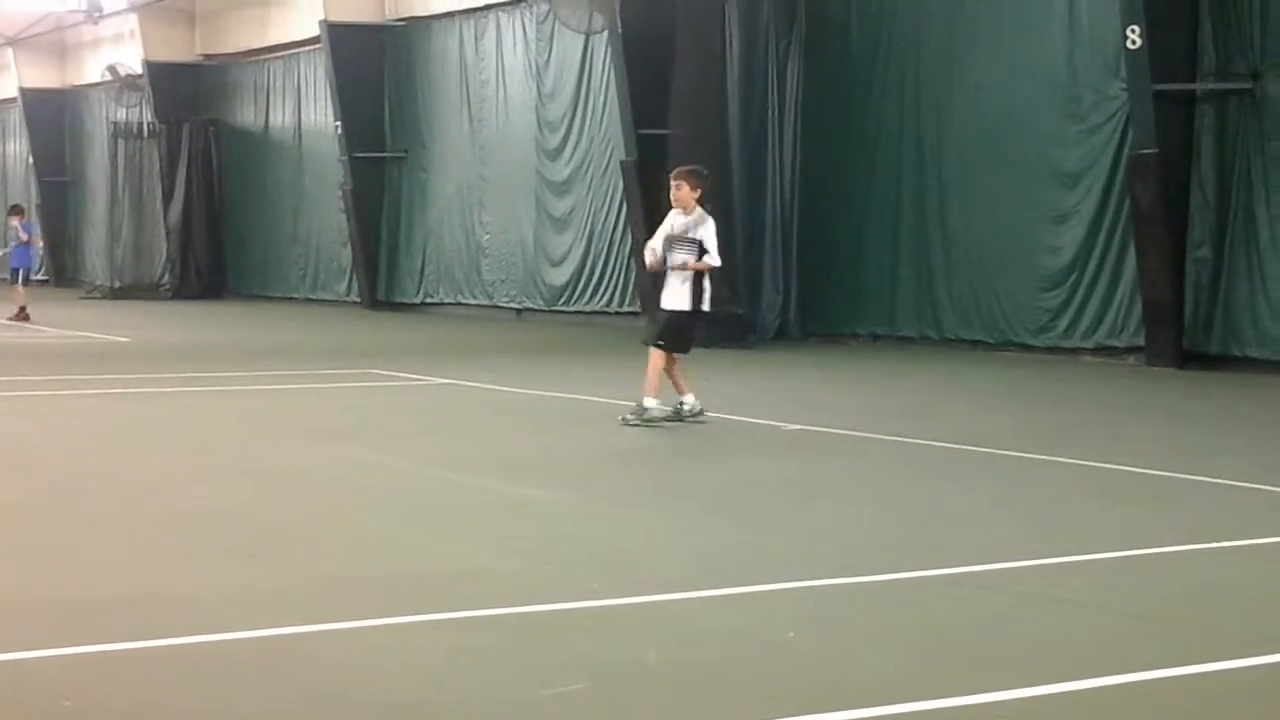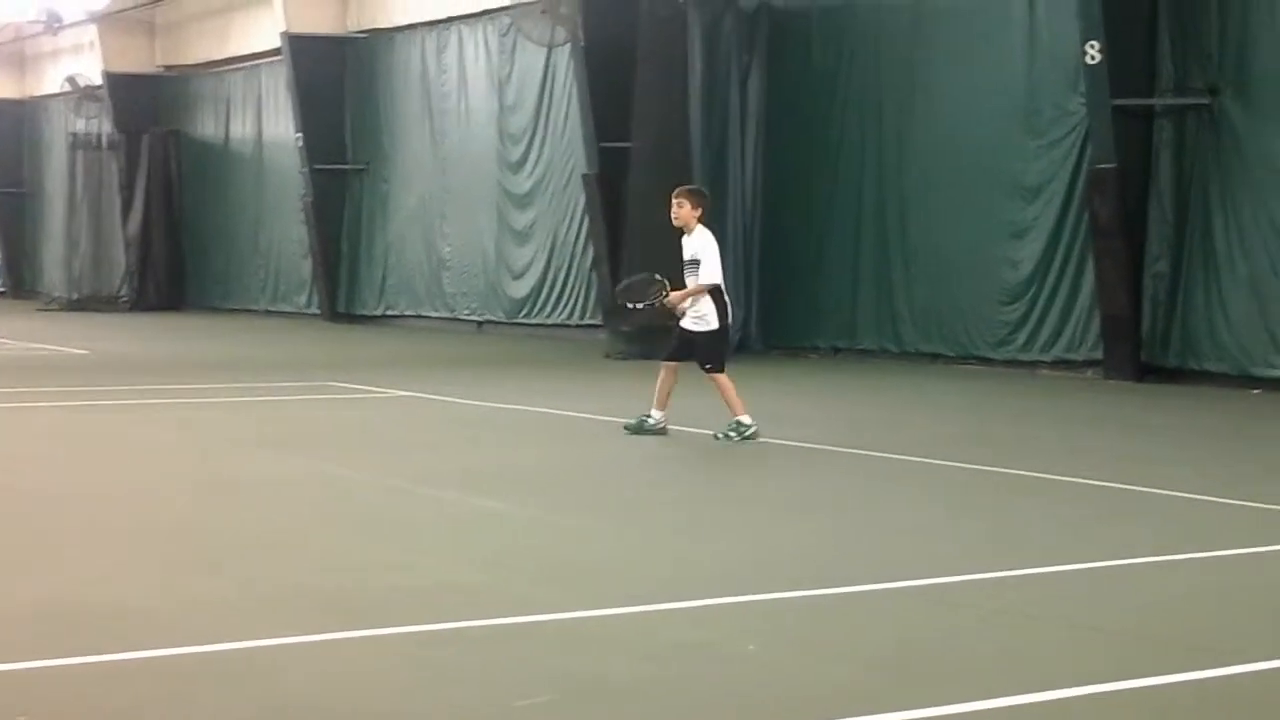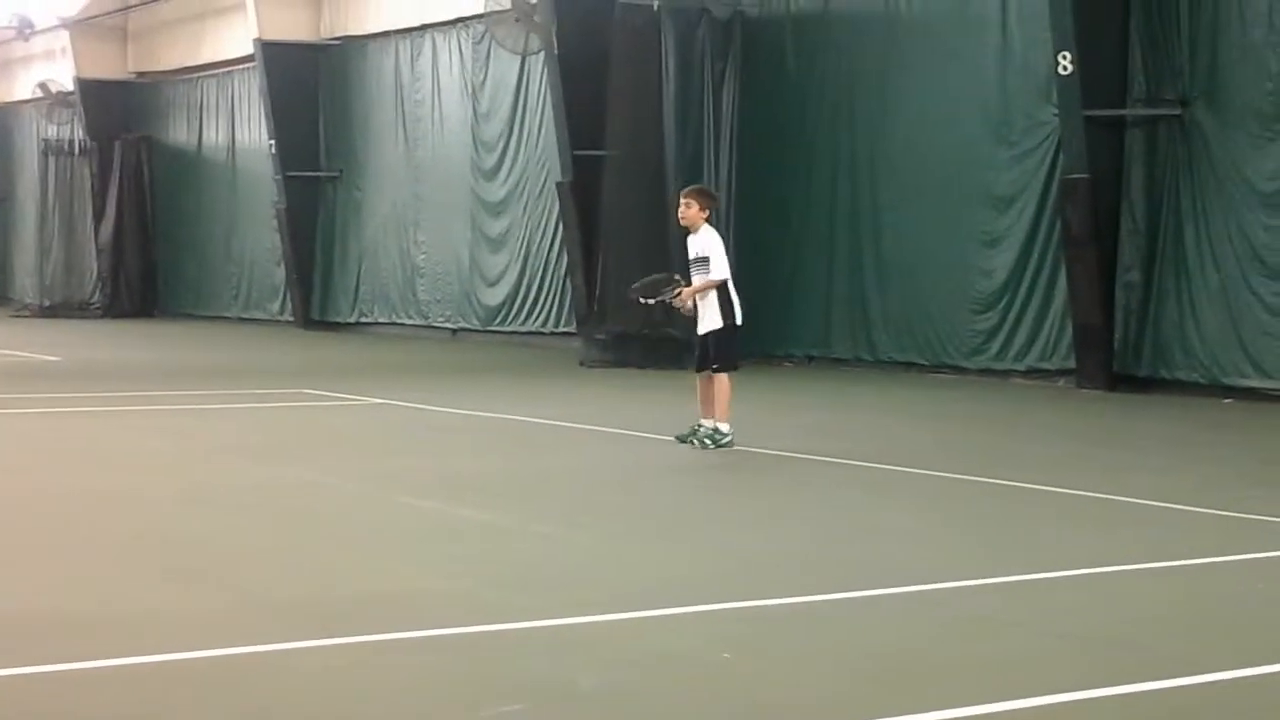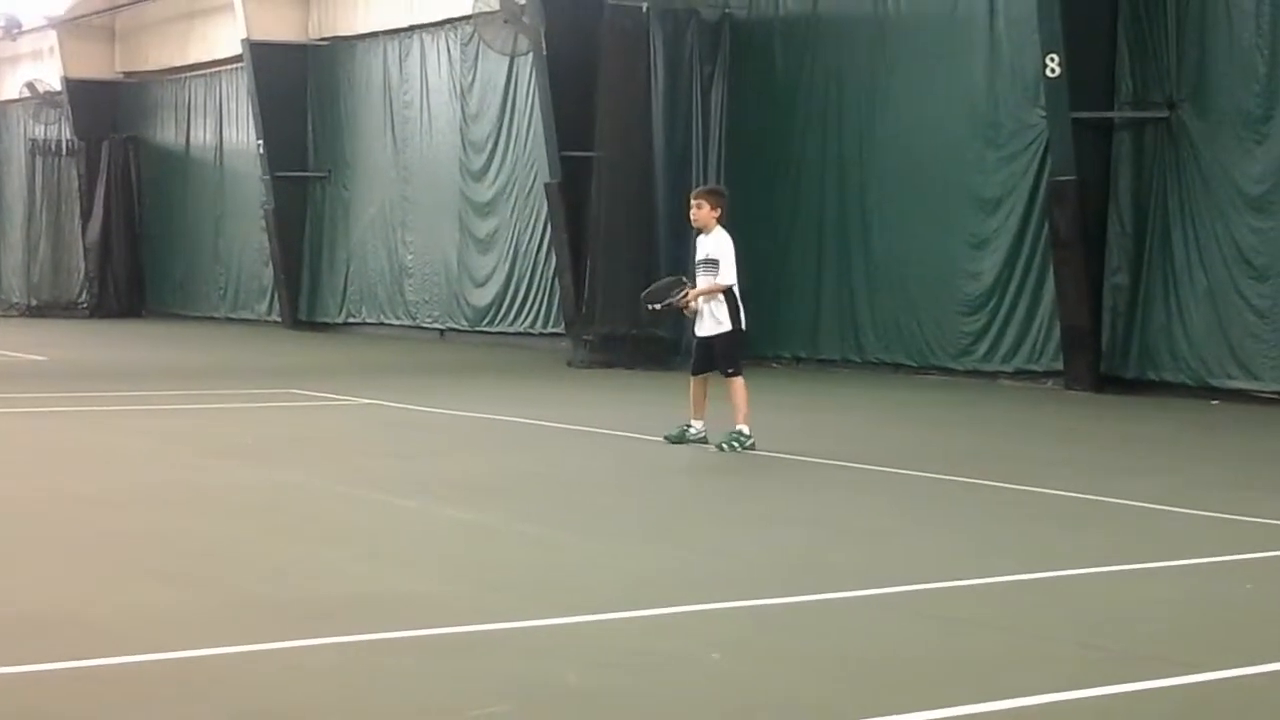
dt=0.4s
person 1, frame 1
left shoulder: (705, 221)
right shoulder: (672, 217)
left elbow: (713, 260)
right elbow: (654, 246)
left wrist: (690, 265)
right wrist: (652, 257)
left hip: (688, 300)
right hip: (671, 298)
left knee: (659, 348)
right knee: (666, 354)
left ankle: (650, 405)
right ankle: (689, 403)
person 1, frame 2
left shoulder: (705, 239)
right shoulder: (686, 239)
left elbow: (711, 280)
left wrist: (681, 295)
right wrist: (684, 303)
left hip: (711, 317)
right hip: (692, 316)
left knee: (714, 371)
right knee: (669, 363)
left ankle: (744, 422)
right ankle: (656, 417)
person 1, frame 3
left shoulder: (710, 237)
right shoulder: (692, 239)
left elbow: (719, 276)
left wrist: (691, 291)
right wrist: (690, 302)
left hip: (721, 316)
right hip: (705, 317)
left knee: (719, 371)
right knee: (703, 372)
left ankle: (723, 430)
right ankle: (707, 425)
person 1, frame 4
left shoulder: (723, 240)
right shoulder: (701, 240)
left elbow: (726, 280)
left wrist: (696, 293)
right wrist: (693, 302)
left hip: (725, 320)
right hip: (704, 321)
left knee: (732, 374)
right knee: (698, 373)
left ankle: (743, 431)
right ankle: (696, 427)
